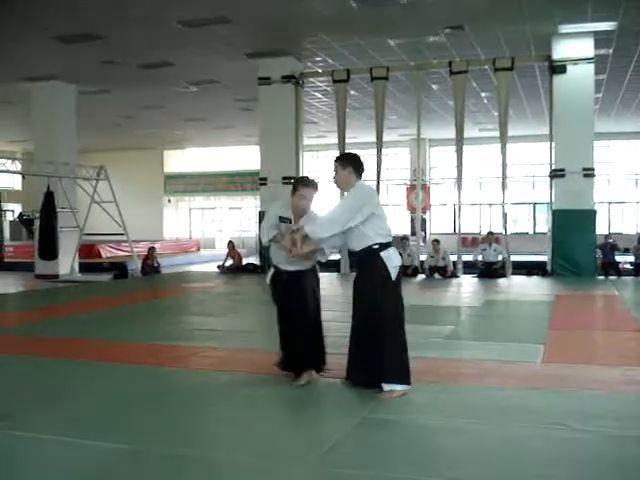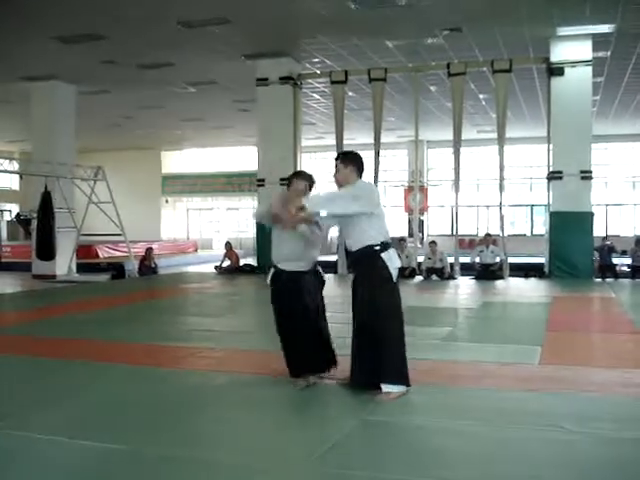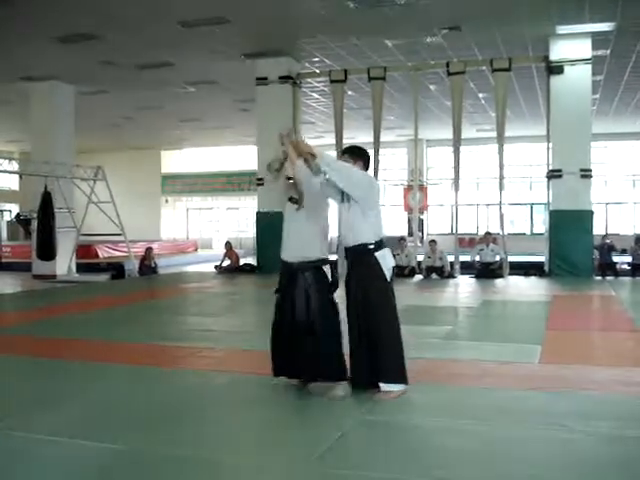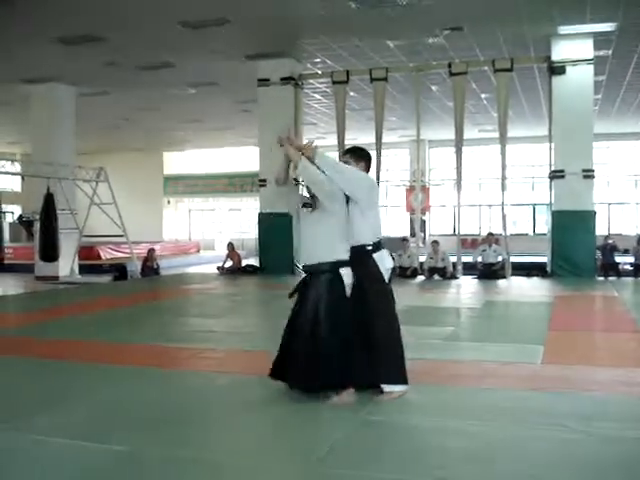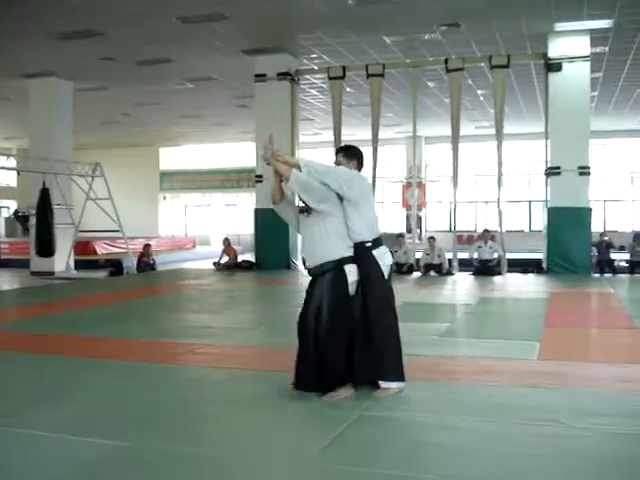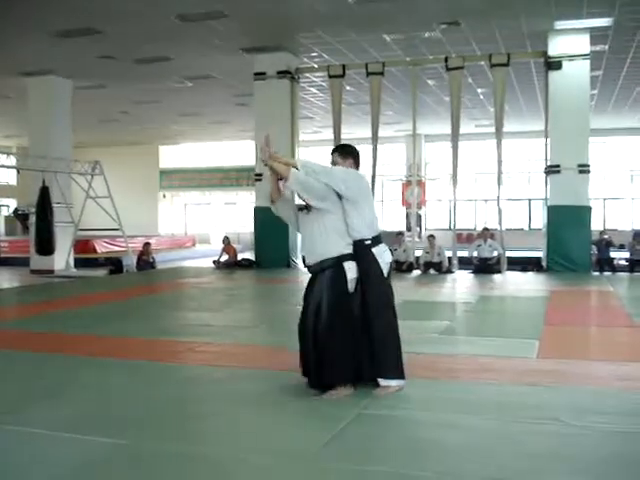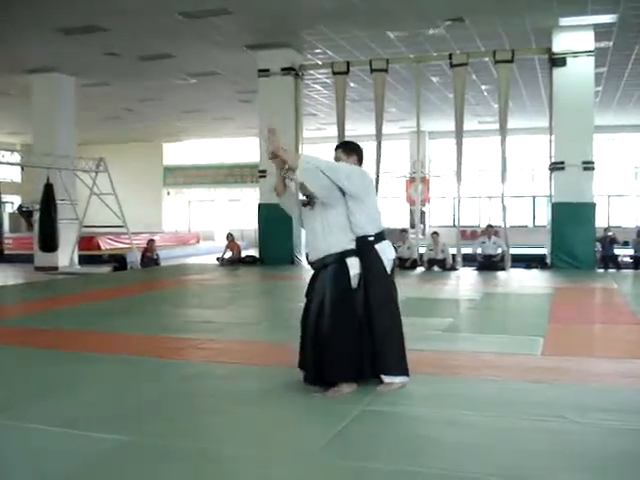
dt=0.3s
person 1, frame 1
left shoulder: (363, 193)
right shoulder: (354, 197)
left elbow: (334, 222)
right elbow: (337, 227)
left wrist: (303, 231)
right wrist: (310, 244)
left hip: (380, 262)
right hip: (367, 264)
left knee: (386, 321)
right knee: (364, 320)
left ankle: (397, 381)
right ankle: (365, 373)
person 1, frame 2
left shoulder: (365, 191)
right shoulder: (347, 199)
left elbow: (329, 201)
right elbow: (330, 208)
right wrist: (305, 213)
left hip: (378, 263)
right hip: (362, 264)
left knee: (386, 321)
right knee: (363, 321)
left ankle: (395, 382)
right ankle: (365, 374)
person 1, frame 3
left shoulder: (366, 184)
right shoulder: (346, 189)
left elbow: (334, 168)
right elbow: (322, 179)
left wrist: (310, 153)
right wrist: (307, 158)
left hip: (372, 260)
right hip: (356, 261)
left knee: (382, 320)
right knee: (358, 320)
left ankle: (394, 380)
right ankle: (364, 373)
person 1, frame 4
left shoulder: (365, 184)
right shoulder: (348, 189)
left elbow: (334, 169)
right elbow: (328, 175)
left wrist: (307, 152)
right wrist: (300, 156)
left hip: (371, 261)
right hip: (356, 261)
left knee: (381, 321)
right knee: (359, 321)
left ankle: (395, 382)
right ankle: (365, 375)
person 1, frame 5
left shoulder: (356, 182)
right shoulder: (344, 188)
left elbow: (321, 172)
right elbow: (321, 179)
left wrist: (287, 161)
left hip: (370, 257)
right hip: (356, 258)
left knee: (380, 317)
right knee: (358, 317)
left ankle: (392, 378)
right ankle: (364, 371)
person 1, frame 6
left shoulder: (355, 180)
right shoulder: (343, 186)
left elbow: (316, 171)
left wrist: (282, 160)
left hip: (370, 256)
right hip: (356, 256)
left knee: (380, 315)
right knee: (360, 315)
left ankle: (392, 377)
right ankle: (367, 370)
person 1, frame 7
left shoulder: (358, 177)
right shoulder: (347, 183)
left elbow: (320, 166)
left hip: (373, 252)
right hip: (360, 252)
left knee: (383, 312)
right knee: (362, 312)
left ankle: (395, 373)
right ankle: (370, 367)
person 2, frame 1
right shoulder: (277, 209)
left elbow: (322, 249)
right elbow: (265, 233)
right wrist: (282, 239)
left hip: (306, 276)
right hip: (282, 275)
left knee: (309, 320)
right knee: (291, 320)
left ankle: (308, 365)
right ankle: (301, 367)
person 2, frame 2
right shoulder: (276, 208)
left elbow: (317, 236)
right elbow: (261, 216)
right wrist: (275, 210)
left hip: (307, 277)
right hip: (281, 277)
left knee: (314, 322)
right knee: (290, 326)
left ankle: (317, 366)
right ankle: (302, 370)
person 2, frame 3
left shoulder: (317, 199)
right shoulder: (291, 197)
left elbow: (308, 180)
left wrist: (293, 153)
right wrist: (286, 154)
left hip: (313, 274)
right hip: (290, 273)
left knee: (321, 324)
right knee: (287, 324)
left ankle: (336, 379)
right ankle: (300, 371)
person 2, frame 4
left shoulder: (335, 200)
right shoulder: (304, 207)
left elbow: (312, 173)
right elbow: (283, 182)
left wrist: (291, 150)
right wrist: (288, 158)
left hip: (333, 277)
right hip: (313, 278)
left knee: (334, 331)
right knee: (302, 328)
left ankle: (345, 387)
right ankle: (306, 379)
person 2, frame 5
left shoulder: (330, 201)
right shoulder: (302, 215)
left elbow: (300, 181)
right elbow: (279, 201)
left wrist: (275, 162)
right wrist: (276, 174)
left hip: (339, 274)
right hip: (320, 277)
left knee: (334, 329)
right knee: (311, 327)
left ankle: (344, 383)
right ankle: (320, 378)
person 2, frame 6
left shoulder: (329, 199)
right shoulder: (301, 214)
left elbow: (298, 178)
right elbow: (278, 202)
left wrist: (278, 164)
right wrist: (274, 174)
left hip: (338, 271)
right hip: (320, 274)
left knee: (336, 326)
right knee: (312, 326)
left ankle: (344, 382)
right ankle: (323, 376)
person 2, frame 7
left shoulder: (333, 195)
right shoulder: (304, 209)
left elbow: (306, 173)
right elbow: (283, 194)
left wrist: (282, 153)
right wrist: (279, 168)
left hip: (341, 267)
right hip: (323, 271)
left knee: (339, 322)
right knee: (316, 322)
left ankle: (348, 379)
right ankle: (325, 372)
